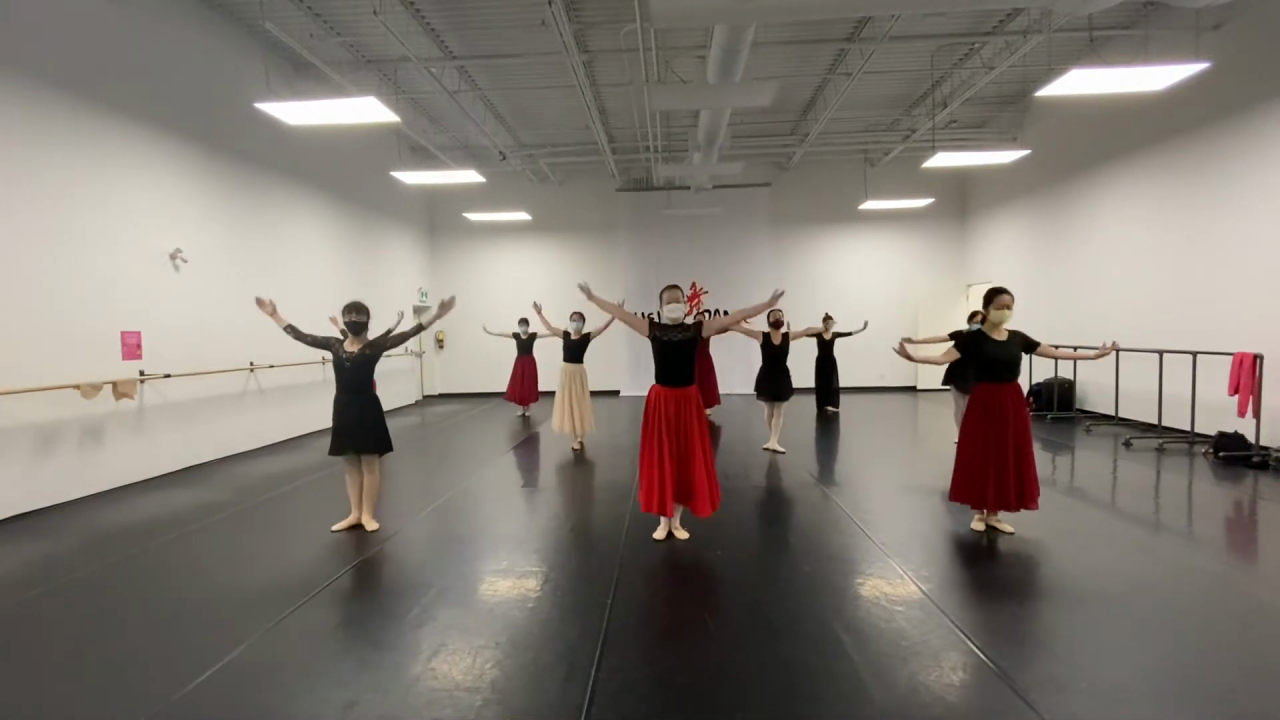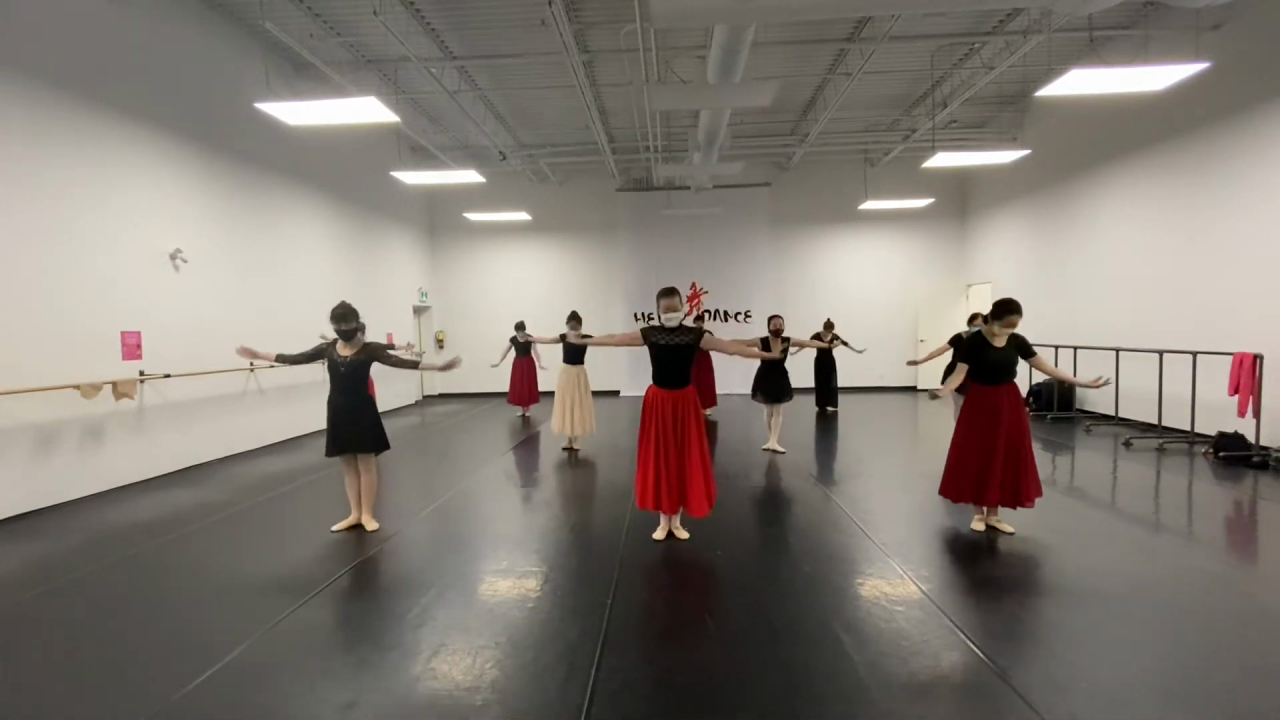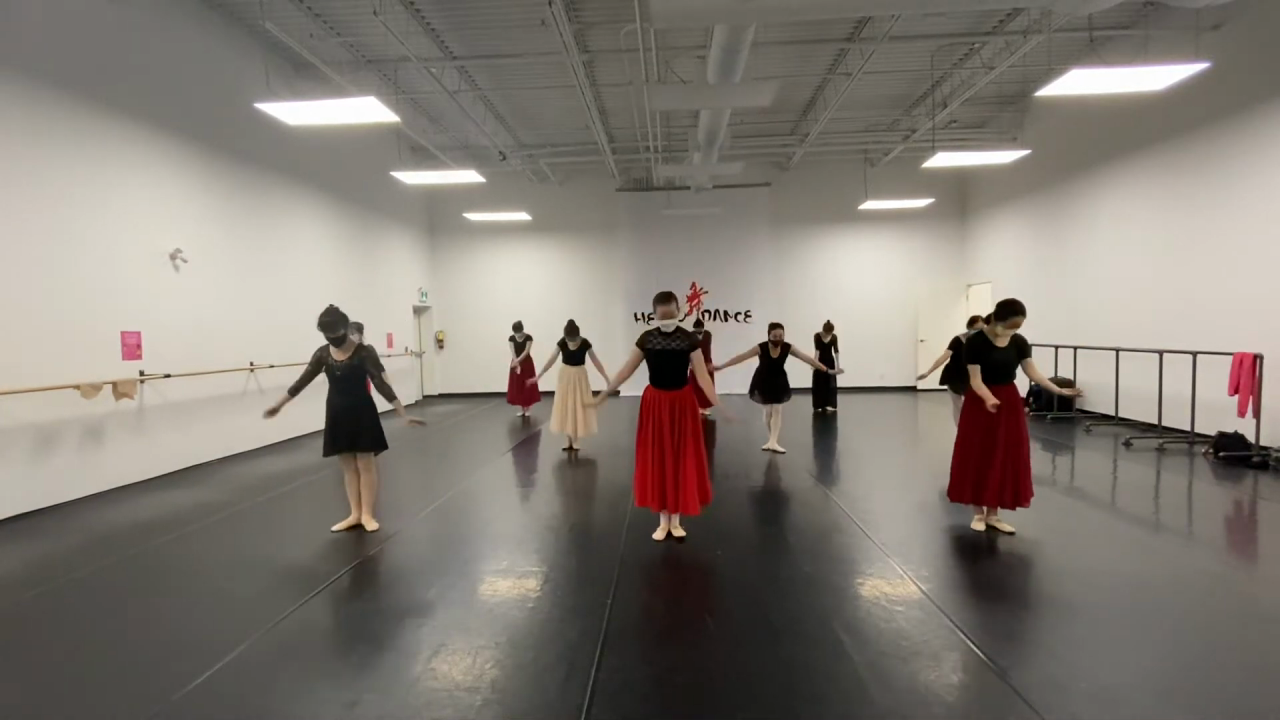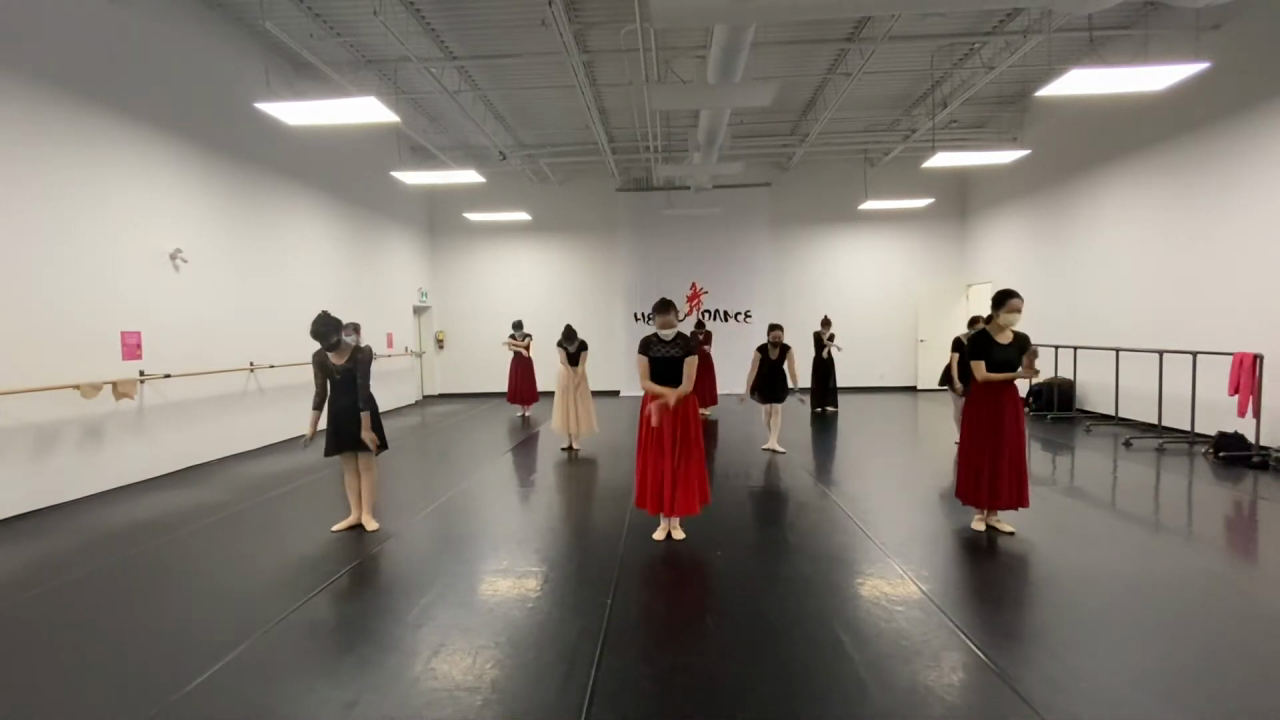
dt=0.3s
person 1, frame 1
left shoulder: (696, 330)
right shoulder: (653, 330)
left elbow: (732, 319)
right elbow: (620, 313)
left wrist: (767, 305)
right wrist: (592, 298)
left hip: (687, 400)
right hip: (660, 400)
left knee: (687, 460)
right knee: (661, 460)
left ankle: (676, 520)
right ankle: (663, 520)
person 1, frame 2
left shoulder: (694, 334)
right shoulder: (649, 334)
left elbow: (729, 347)
right elbow: (615, 339)
left wrist: (764, 355)
right wrist: (582, 341)
left hip: (685, 400)
right hip: (658, 400)
left knee: (685, 459)
right knee: (659, 459)
left ankle: (676, 520)
right ankle: (664, 520)
person 1, frame 3
left shoulder: (689, 339)
right shoulder: (646, 339)
left elbow: (701, 374)
right elbow: (627, 370)
left wrist: (717, 404)
right wrist: (603, 396)
left hip: (682, 402)
right hip: (654, 401)
left knee: (681, 460)
right knee: (657, 460)
left ankle: (676, 520)
right ankle: (663, 520)
person 1, frame 4
left shoulder: (688, 344)
right shoulder: (646, 344)
left elbow: (688, 385)
right elbow: (644, 382)
left wrist: (667, 400)
right wrist: (666, 392)
left hip: (682, 405)
right hip: (655, 403)
left knee: (682, 464)
right knee: (657, 464)
left ankle: (676, 521)
right ankle: (663, 521)
person 2, frame 1
left shoulder: (1018, 338)
right shoulder: (973, 339)
left elbow: (1053, 353)
right elbow: (945, 358)
left wrist: (1092, 355)
right wrist: (914, 357)
left hip: (1013, 402)
right hip: (984, 402)
left knee: (1009, 457)
right knee: (981, 457)
left ankle: (994, 514)
right ankle: (979, 513)
person 2, frame 2
left shoulder: (1017, 341)
right shoulder: (973, 342)
left elbow: (1045, 367)
right elbow: (959, 373)
left wrist: (1083, 383)
right wrist: (944, 391)
left hip: (1009, 401)
right hip: (980, 402)
left knee: (1008, 457)
right knee: (977, 457)
left ankle: (993, 514)
right ankle: (978, 513)
person 2, frame 3
left shoulder: (1019, 342)
right shoulder: (975, 342)
left elbow: (1033, 373)
right elbow: (975, 380)
left wrist: (1060, 391)
right wrist: (988, 399)
left hip: (1010, 402)
right hip: (981, 404)
left knee: (1006, 458)
right knee: (978, 457)
left ankle: (993, 514)
right ankle: (978, 513)
person 2, frame 4
left shoulder: (1022, 340)
right shoulder: (978, 339)
left elbow: (1026, 369)
right elbow: (980, 375)
left wrist: (1030, 363)
right wrist: (1018, 374)
left hip: (1009, 401)
right hip: (982, 402)
left knee: (1006, 458)
right knee: (980, 456)
left ankle: (993, 514)
right ankle: (980, 512)
person 3, frame 1
left shoulder: (375, 346)
right shoulder: (335, 345)
left elbow: (406, 335)
right elbow: (301, 336)
left wrist: (434, 317)
right wrist: (275, 316)
left hip: (367, 410)
right hip: (343, 410)
left knee: (369, 465)
right knee: (351, 465)
left ankle: (368, 515)
right ankle: (355, 514)
person 3, frame 2
left shoulder: (369, 350)
right shoulder: (327, 349)
left elbow: (400, 362)
right elbow: (295, 358)
left wrist: (436, 366)
right wrist: (259, 355)
left hip: (362, 410)
right hip: (337, 411)
left knee: (366, 464)
right knee: (348, 465)
left ankle: (368, 514)
right ankle: (355, 514)
person 3, frame 3
left shoulder: (364, 353)
right shoulder: (322, 354)
left elbow: (380, 383)
right elbow: (304, 380)
left wrist: (404, 413)
right wrist: (279, 404)
left hip: (361, 411)
right hip: (336, 412)
left knee: (365, 465)
right knee: (348, 466)
left ankle: (367, 514)
right ankle: (355, 514)
person 3, frame 4
left shoulder: (361, 354)
right shoulder: (319, 357)
left elbow: (363, 391)
right elbow: (321, 392)
left wrist: (367, 427)
right wrist: (312, 426)
left hip: (362, 413)
right hip: (337, 414)
left knee: (366, 465)
right knee: (348, 466)
left ankle: (367, 514)
right ankle: (355, 514)
